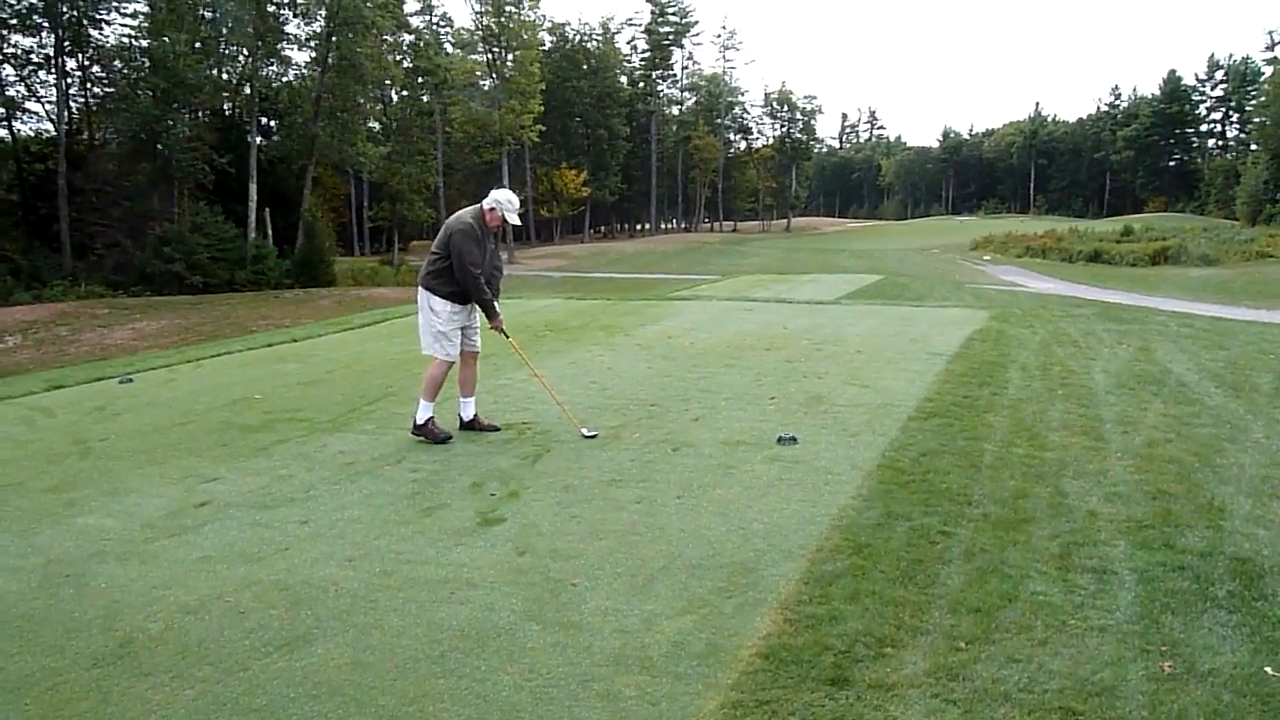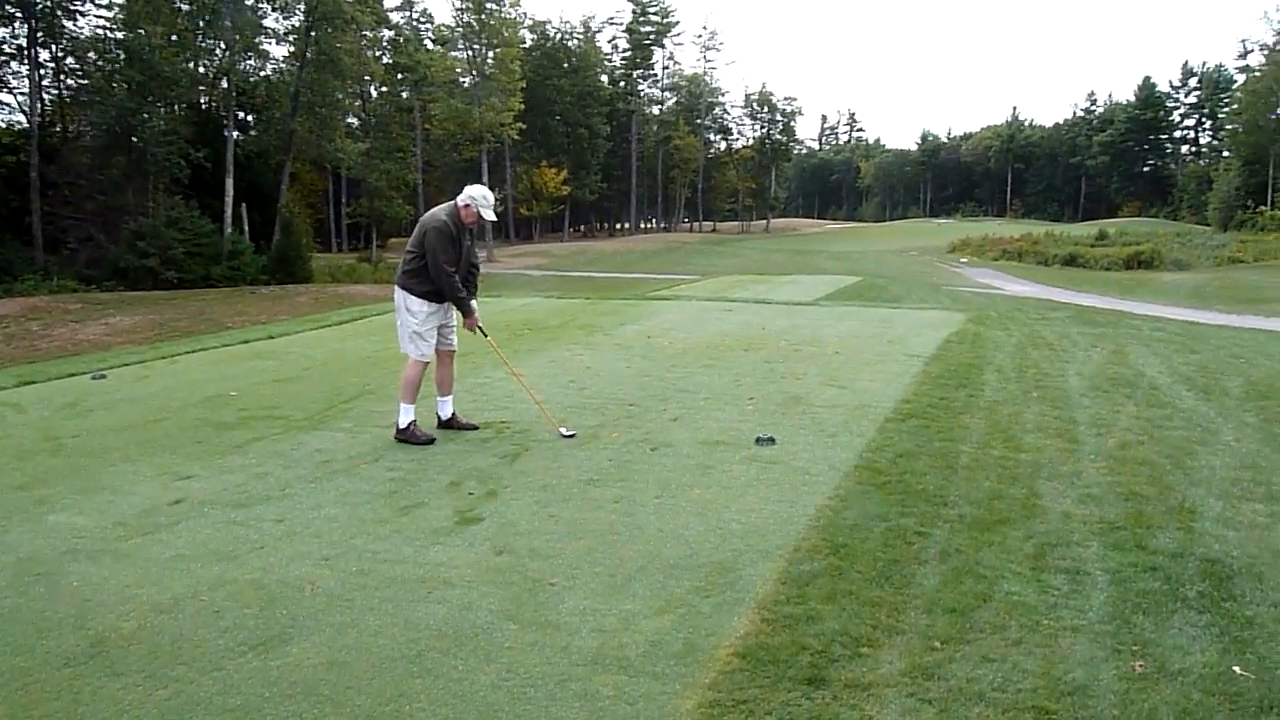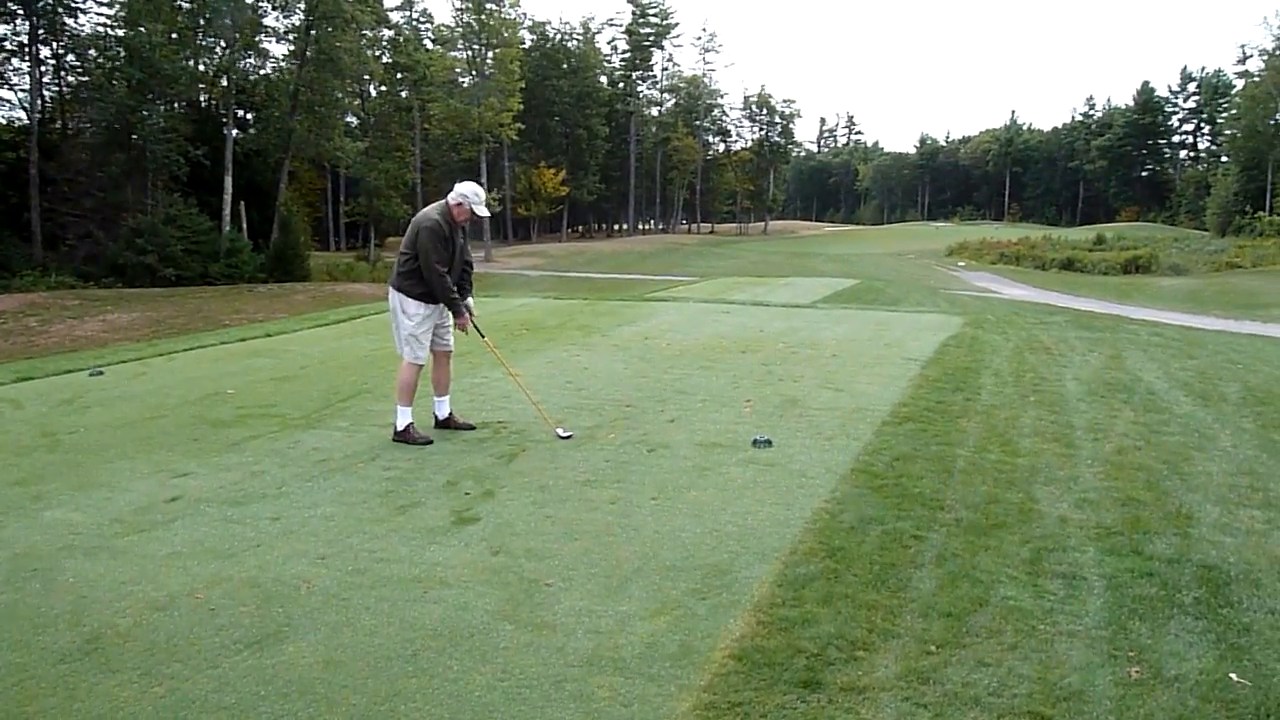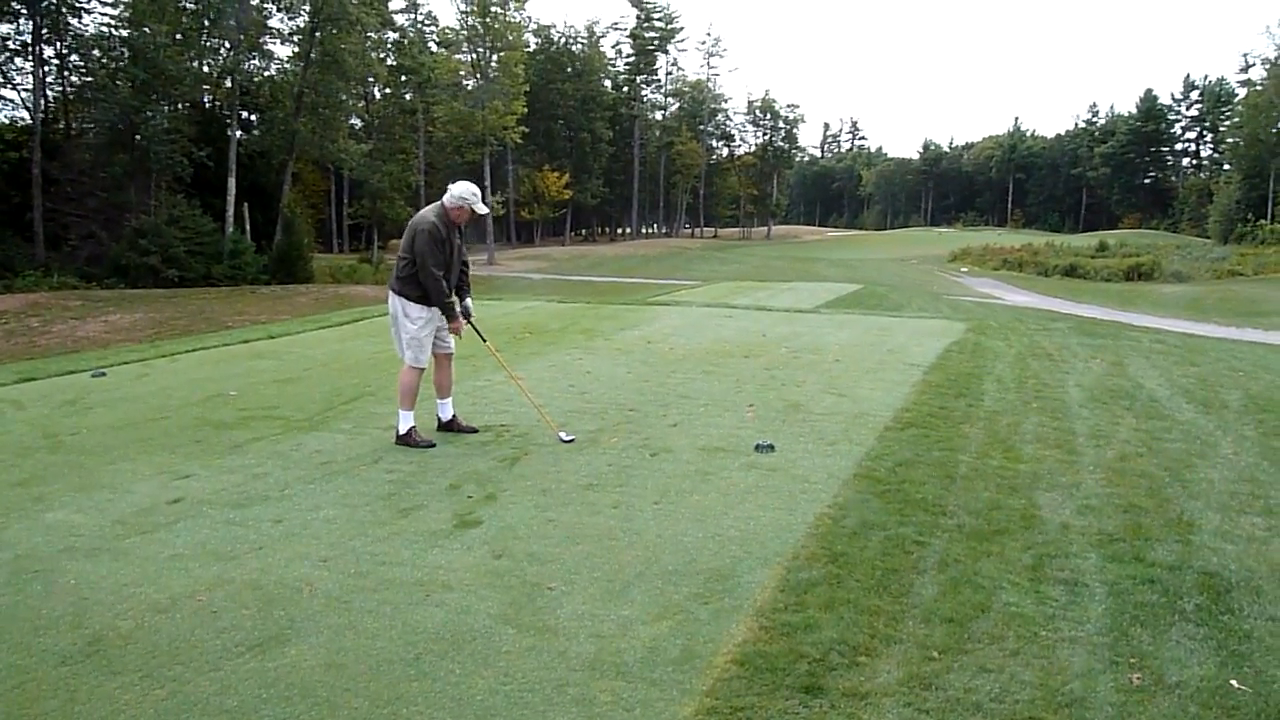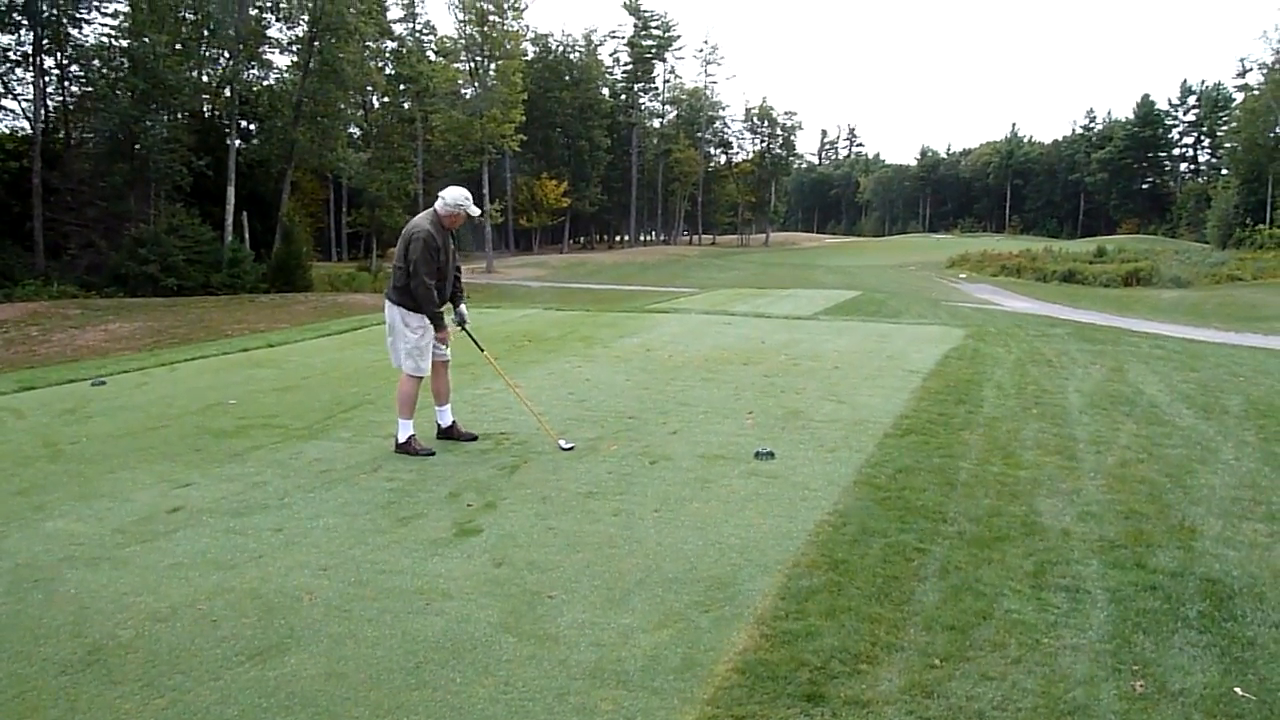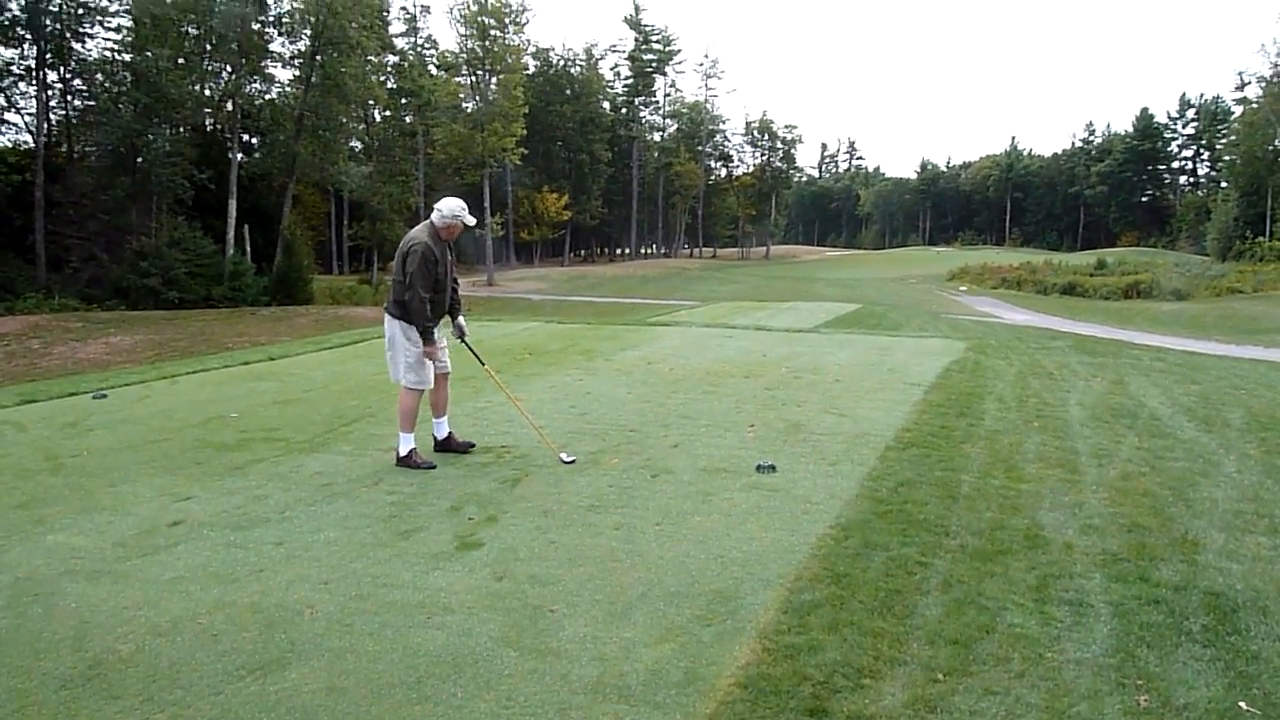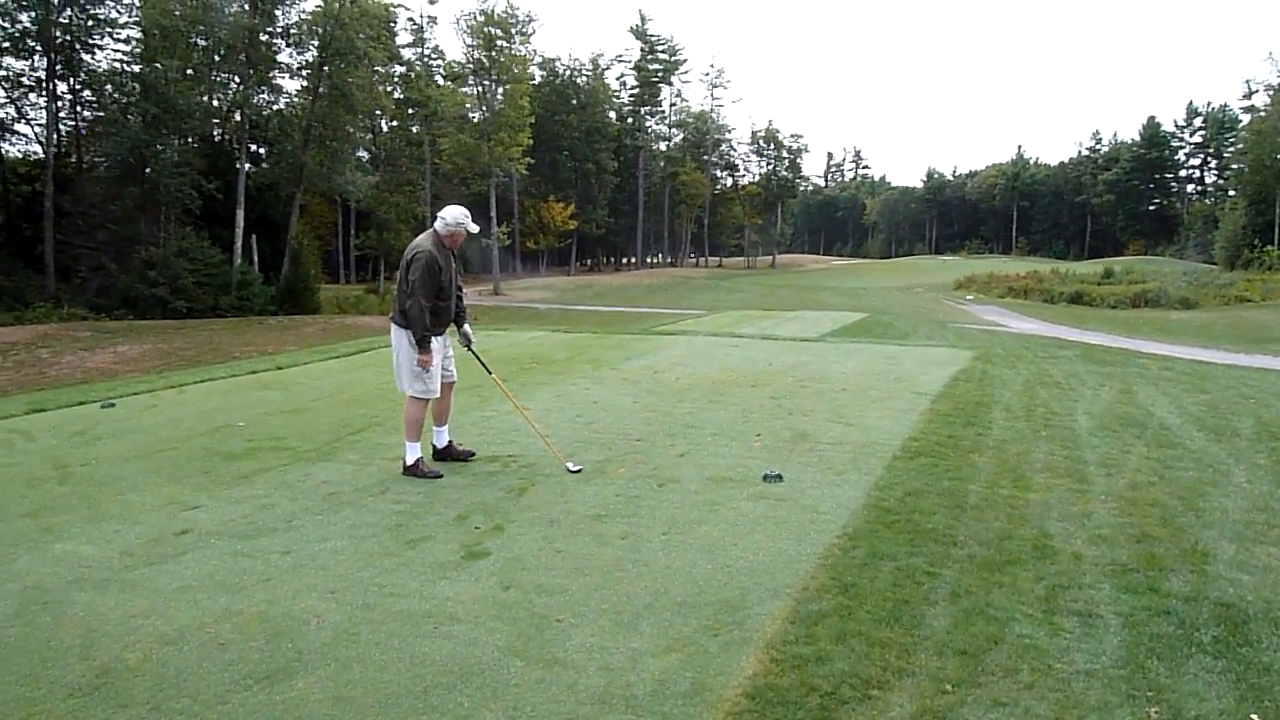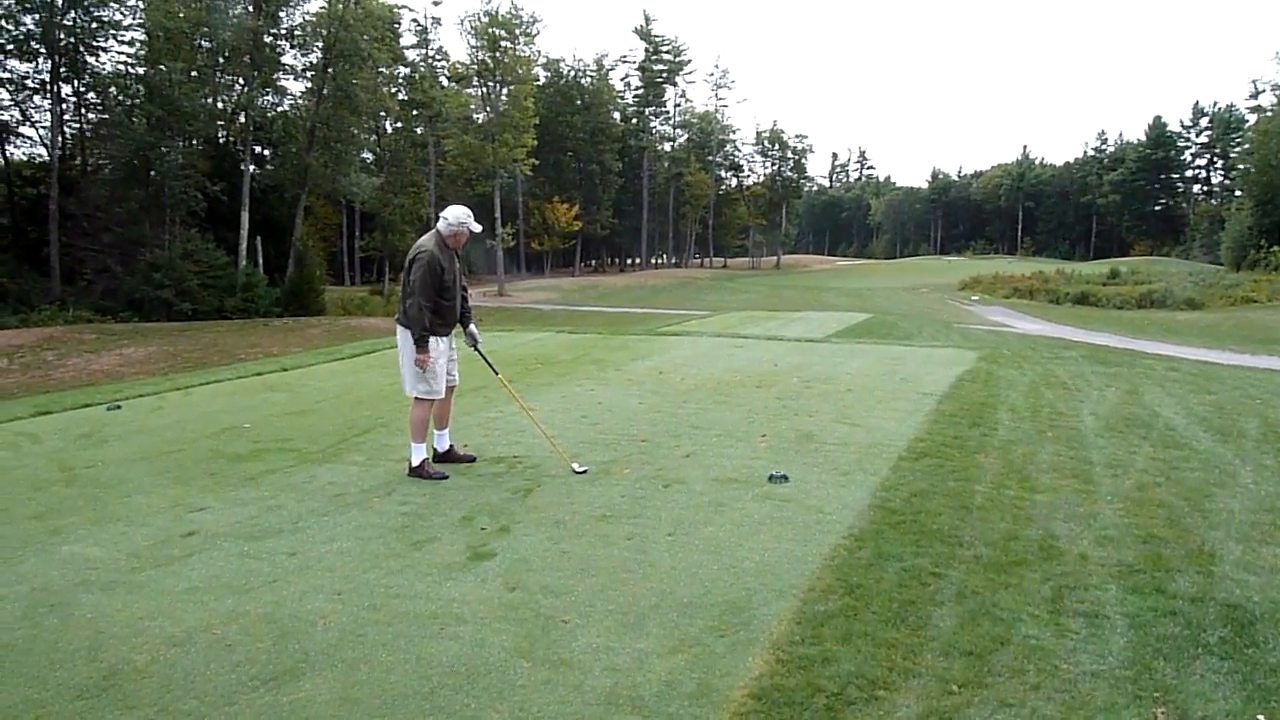
dt=0.1s
person 1, frame 1
left shoulder: (489, 228)
right shoulder: (464, 227)
left elbow: (493, 267)
right elbow: (470, 275)
left wrist: (493, 301)
right wrist: (491, 312)
left hip: (465, 299)
right hip: (440, 297)
left knee: (470, 354)
right knee: (445, 357)
left ankle: (468, 416)
right ankle: (423, 420)
person 1, frame 2
left shoulder: (465, 225)
right shoulder: (439, 224)
left elbow: (470, 264)
right elbow: (444, 273)
left wrist: (471, 299)
right wrist: (466, 310)
left hip: (441, 297)
right hip: (417, 296)
left knee: (447, 353)
right knee: (420, 357)
left ankle: (446, 414)
right ankle: (405, 423)
person 1, frame 3
left shoulder: (456, 222)
right shoulder: (431, 223)
left elbow: (464, 262)
right elbow: (435, 273)
left wrist: (466, 296)
right wrist: (457, 311)
left hip: (435, 299)
right hip: (412, 298)
left knee: (443, 353)
right knee: (415, 359)
left ankle: (443, 414)
right ankle: (402, 425)
person 1, frame 4
left shoulder: (453, 223)
right shoulder: (428, 226)
left elbow: (460, 263)
right elbow: (431, 276)
left wrist: (464, 297)
right wrist: (451, 315)
left hip: (434, 301)
right hip: (412, 301)
left knee: (444, 356)
right knee: (416, 362)
left ankle: (446, 417)
right ankle: (405, 428)
person 1, frame 5
left shoulder: (444, 229)
right shoulder: (423, 233)
left elbow: (453, 269)
right elbow: (422, 284)
left wrist: (459, 302)
right wrist: (439, 324)
left hip: (428, 309)
right hip: (410, 310)
left knee: (441, 363)
right knee: (414, 370)
left ankle: (446, 424)
right ankle: (404, 438)
person 1, frame 6
left shoulder: (441, 240)
right shoulder: (421, 246)
left elbow: (449, 281)
right elbow: (416, 296)
left wrist: (456, 314)
right wrist: (428, 338)
left hip: (428, 322)
right hip: (409, 323)
left knee: (440, 375)
right knee: (414, 384)
left ankle: (442, 436)
right ankle: (405, 451)
person 1, frame 7
left shoulder: (445, 249)
right shoulder: (425, 254)
left elbow: (455, 289)
right elbow: (418, 303)
left wrist: (462, 322)
right wrist: (422, 346)
left hip: (436, 331)
right hip: (416, 334)
left knee: (446, 384)
right knee: (421, 393)
left ankle: (442, 444)
right ankle: (412, 460)
person 1, frame 8
left shoulder: (448, 249)
right shoulder: (428, 254)
left elbow: (459, 290)
right elbow: (418, 303)
left wrist: (468, 322)
right wrist: (421, 346)
left hip: (442, 333)
right hip: (422, 335)
left knee: (447, 388)
right knee: (425, 394)
left ankle: (442, 447)
right ankle: (418, 461)
